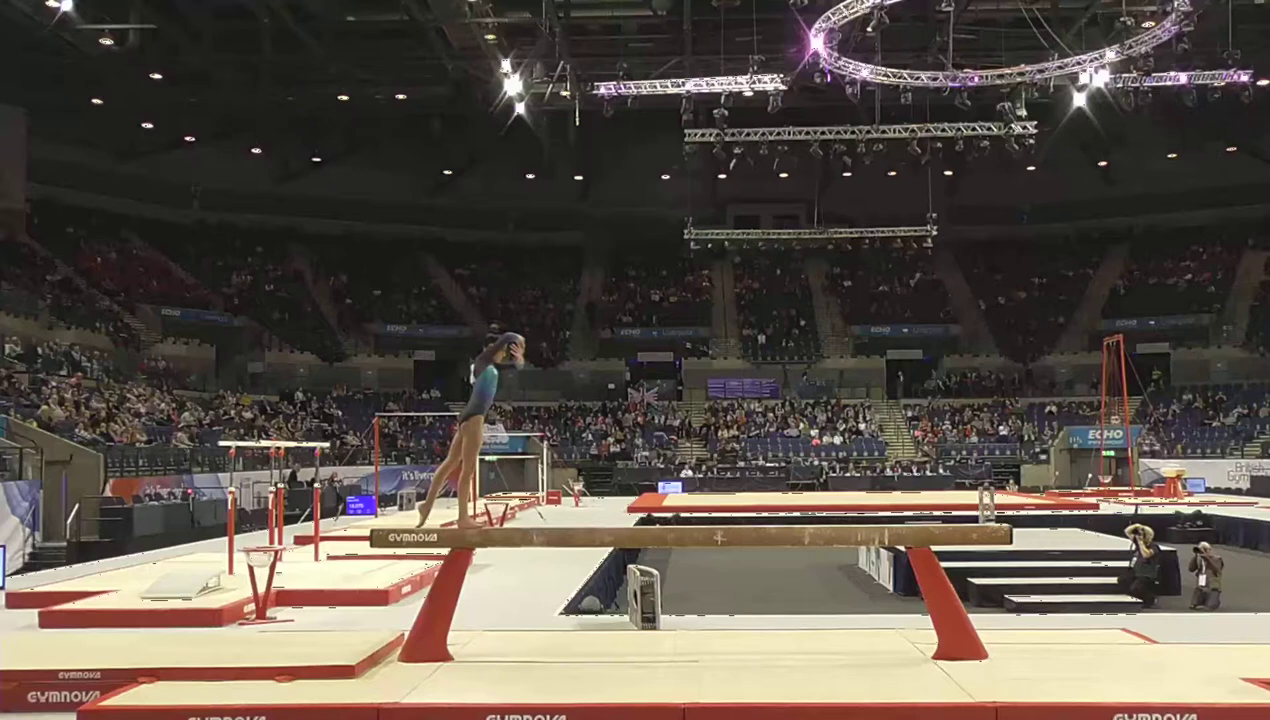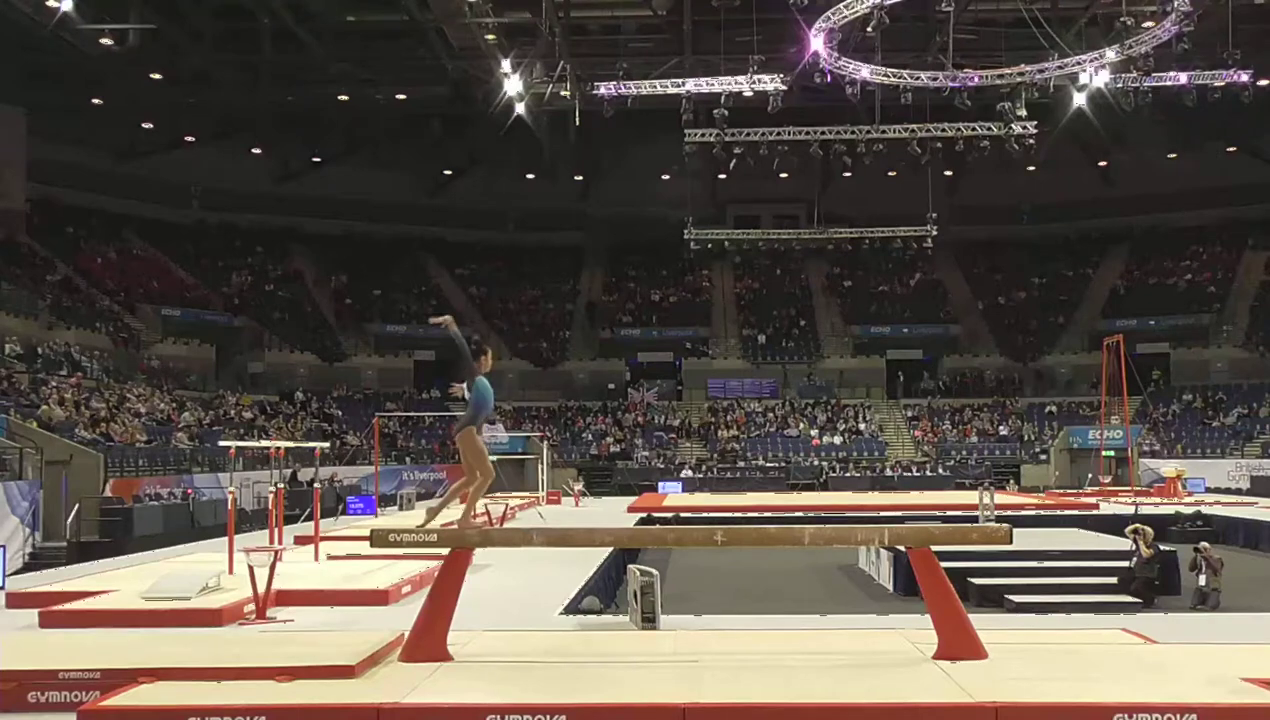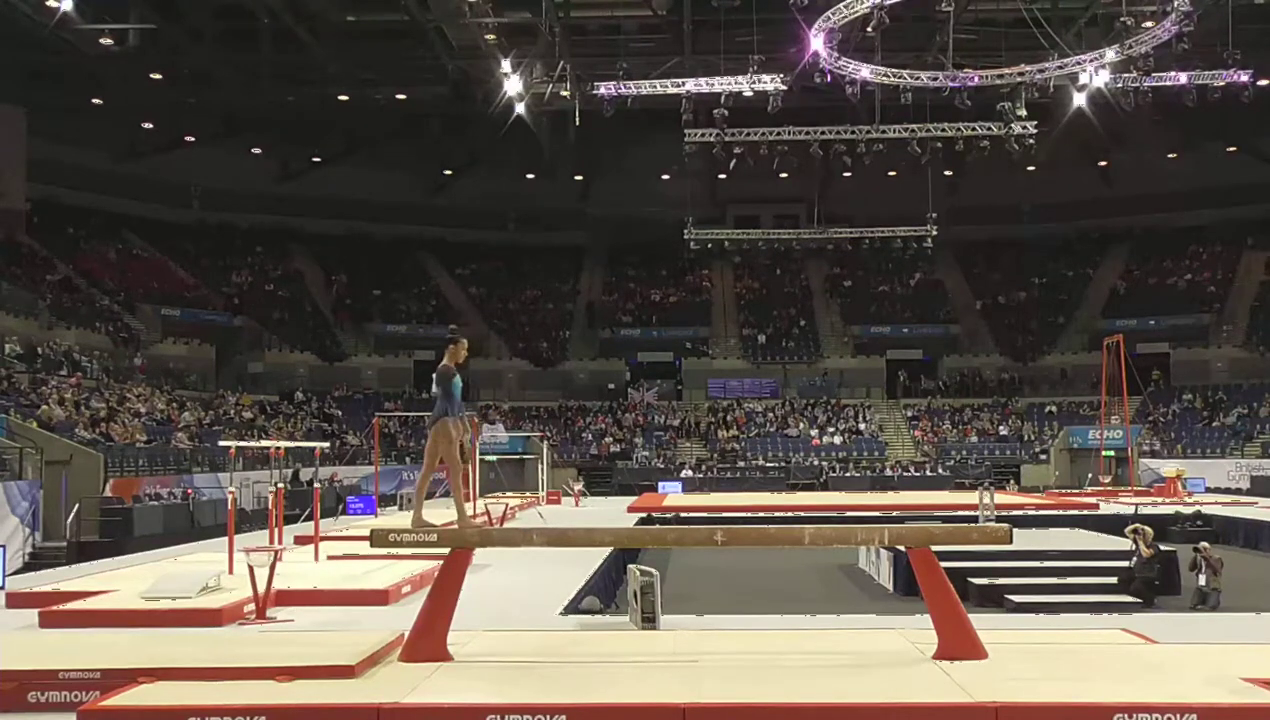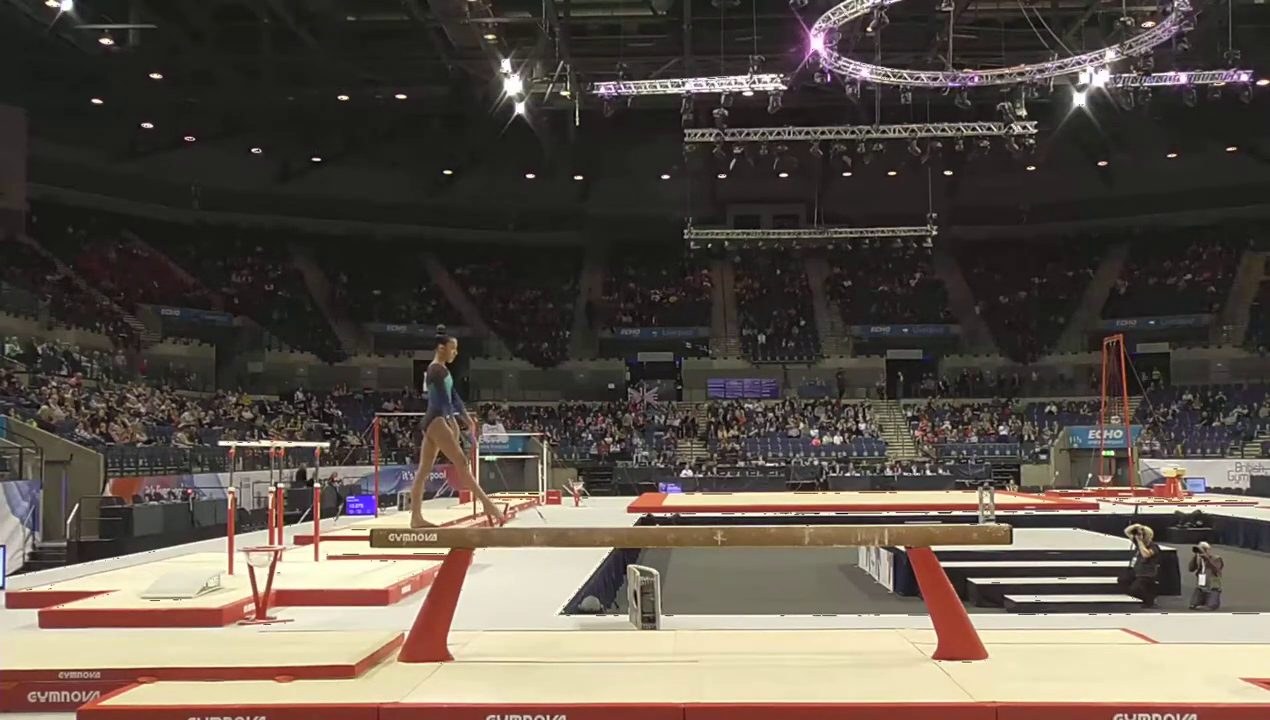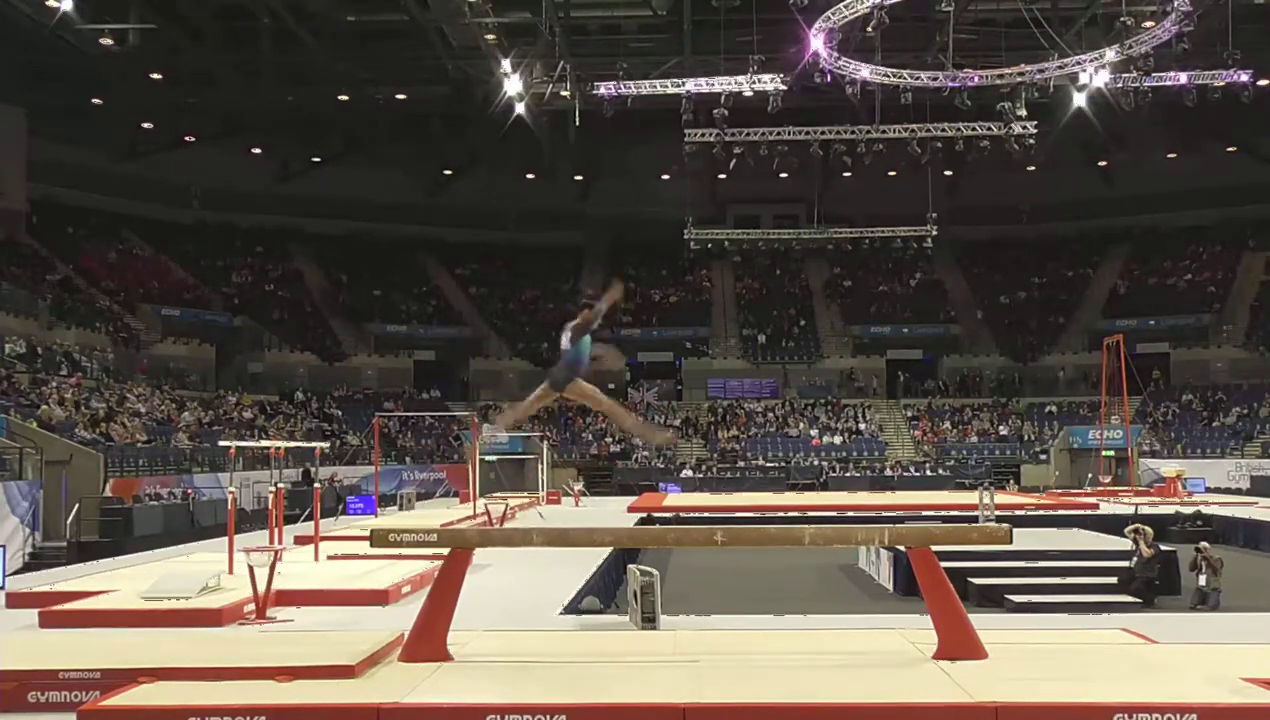
dt=1s
person 1, frame 1
left shoulder: (492, 366)
right shoulder: (482, 361)
left elbow: (516, 365)
right elbow: (506, 338)
left wrist: (518, 358)
right wrist: (518, 339)
left hip: (471, 418)
right hip: (473, 418)
left knee: (451, 463)
right knee: (468, 468)
left ankle: (427, 504)
right ankle: (463, 517)
person 1, frame 2
left shoulder: (478, 379)
right shoulder: (473, 374)
right elbow: (463, 348)
right wrist: (450, 323)
left hip: (470, 432)
right hip: (467, 431)
left knee: (471, 478)
right knee: (487, 473)
left ankle: (435, 510)
right ankle: (465, 518)
person 1, frame 3
left shoulder: (450, 370)
right shoulder: (446, 370)
left elbow: (456, 399)
right elbow: (449, 399)
left wrist: (463, 424)
right wrist: (457, 426)
left hip: (438, 423)
right hip: (442, 422)
left knee: (429, 469)
right knee: (456, 467)
left ankle: (417, 516)
right ankle: (462, 517)
person 1, frame 4
left shoulder: (441, 370)
right shoulder: (436, 370)
left elbow: (453, 398)
right elbow: (444, 399)
right wrist: (453, 425)
left hip: (434, 422)
right hip: (436, 422)
left knee: (423, 471)
right knee: (461, 463)
left ankle: (416, 517)
right ankle: (488, 505)
person 1, frame 5
left shoulder: (569, 328)
right shoulder: (577, 328)
left elbow: (587, 347)
right elbow: (595, 315)
left wrist: (601, 353)
right wrist: (609, 298)
left hip: (556, 380)
right hip: (568, 381)
left knee: (524, 408)
right knee: (611, 406)
right ankle: (652, 434)
